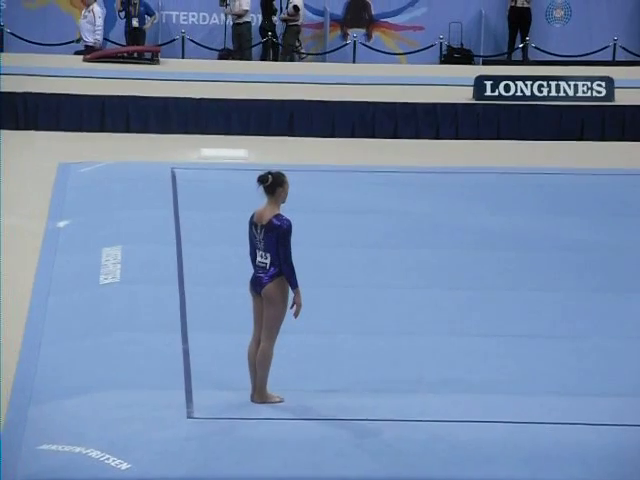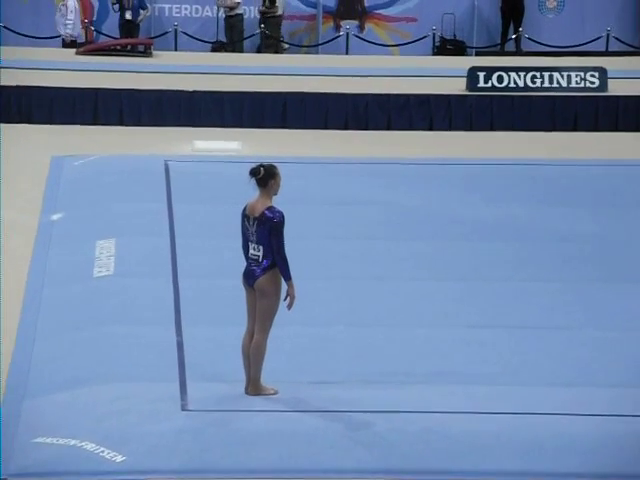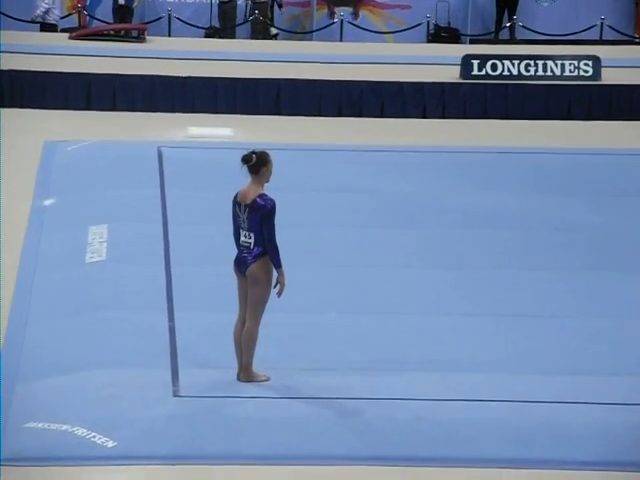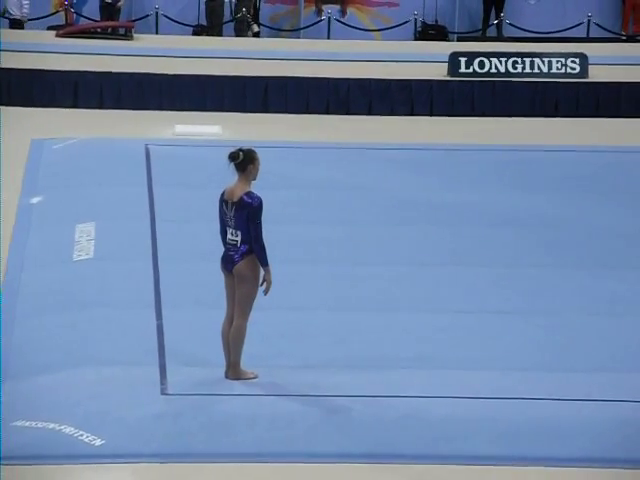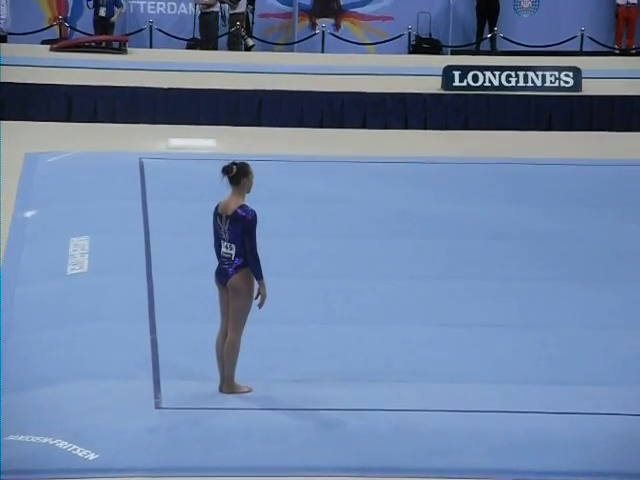
dt=0.5s
person 1, frame 1
left shoulder: (254, 217)
right shoulder: (282, 223)
right elbow: (286, 261)
right wrist: (296, 292)
left hip: (256, 281)
right hip: (274, 284)
left knee: (256, 337)
right knee: (268, 340)
left ankle: (255, 390)
right ankle: (261, 393)
person 1, frame 2
left shoulder: (246, 209)
right shoulder: (275, 215)
right elbow: (279, 253)
right wrist: (290, 284)
left hip: (249, 273)
right hip: (266, 277)
left knee: (250, 329)
right knee: (261, 333)
left ankle: (249, 382)
right ankle: (255, 385)
person 1, frame 3
left shoulder: (238, 197)
right shoulder: (266, 203)
left elbow: (236, 233)
right elbow: (270, 241)
right wrist: (280, 272)
left hip: (240, 260)
right hip: (258, 264)
left knee: (242, 316)
right knee: (253, 320)
left ankle: (241, 368)
right ankle: (247, 371)
person 1, frame 4
left shoulder: (224, 195)
right shoulder: (253, 200)
left elbow: (223, 231)
right elbow: (257, 239)
right wrist: (267, 270)
left hip: (227, 258)
right hip: (245, 262)
left knee: (230, 315)
right knee: (241, 318)
left ankle: (229, 366)
right ankle: (235, 369)
person 1, frame 5
left shoulder: (218, 208)
right shoulder: (247, 214)
left elbow: (217, 244)
right elbow: (251, 252)
right wrist: (261, 283)
left hip: (221, 272)
right hip: (239, 276)
left knee: (224, 328)
right knee: (234, 331)
left ankle: (223, 380)
right ankle: (229, 383)
